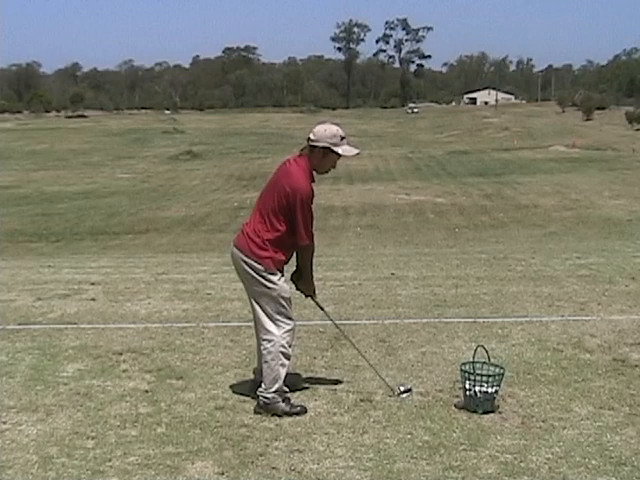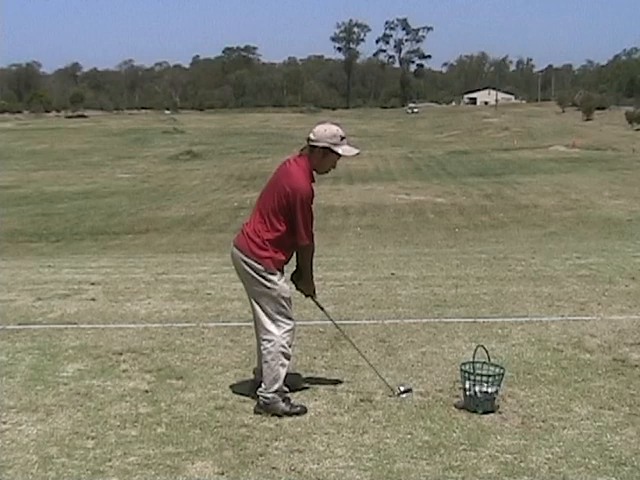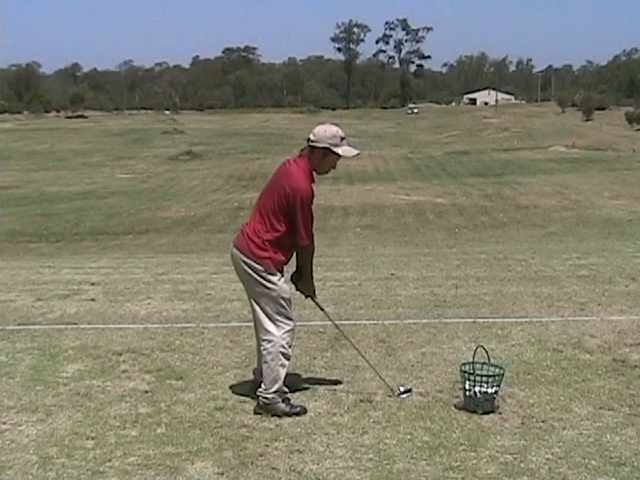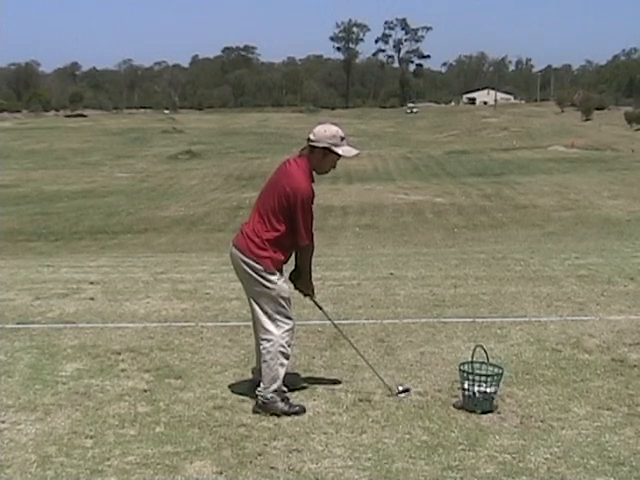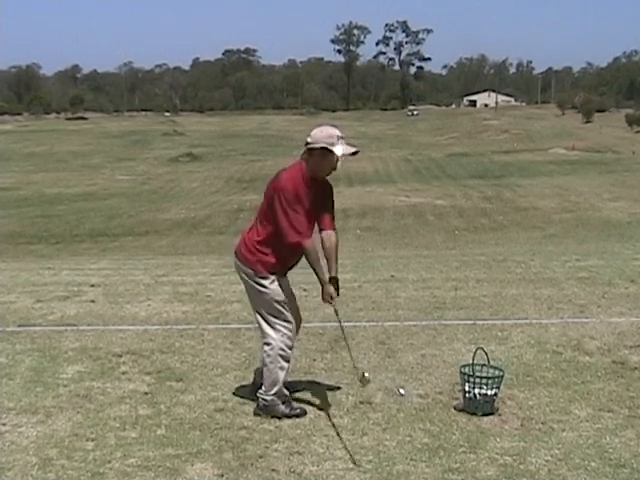
dt=0.5s
person 1, frame 1
left shoulder: (293, 165)
right shoulder: (301, 186)
right elbow: (304, 240)
left wrist: (300, 271)
right wrist: (306, 278)
left hip: (246, 248)
right hip: (261, 260)
left knee: (269, 323)
right knee: (280, 328)
left ankle: (265, 378)
right ankle: (270, 397)
person 1, frame 2
left shoulder: (293, 165)
right shoulder: (301, 186)
right elbow: (305, 240)
left wrist: (299, 270)
right wrist: (306, 278)
left hip: (246, 248)
right hip: (260, 259)
left knee: (268, 324)
right knee: (280, 328)
left ankle: (265, 378)
right ankle: (270, 397)
person 1, frame 3
left shoulder: (293, 166)
right shoulder: (301, 186)
right elbow: (305, 240)
left wrist: (300, 271)
right wrist: (306, 278)
left hip: (246, 249)
right hip: (260, 260)
left knee: (269, 324)
right knee: (280, 328)
left ankle: (265, 378)
right ankle: (270, 397)
person 1, frame 4
left shoulder: (292, 165)
right shoulder: (301, 186)
right elbow: (305, 239)
left wrist: (298, 270)
right wrist: (305, 277)
left hip: (245, 249)
right hip: (260, 259)
left knee: (267, 323)
right knee: (280, 327)
left ankle: (264, 377)
right ankle: (269, 396)
person 1, frame 5
left shoulder: (322, 187)
right shoulder: (288, 183)
left elbow: (328, 230)
right elbow: (299, 238)
left wrist: (333, 276)
right wrist: (323, 280)
left hip: (271, 263)
right hip: (258, 264)
left knee: (290, 323)
right knee: (281, 330)
left ankle: (265, 380)
right ankle: (270, 399)
